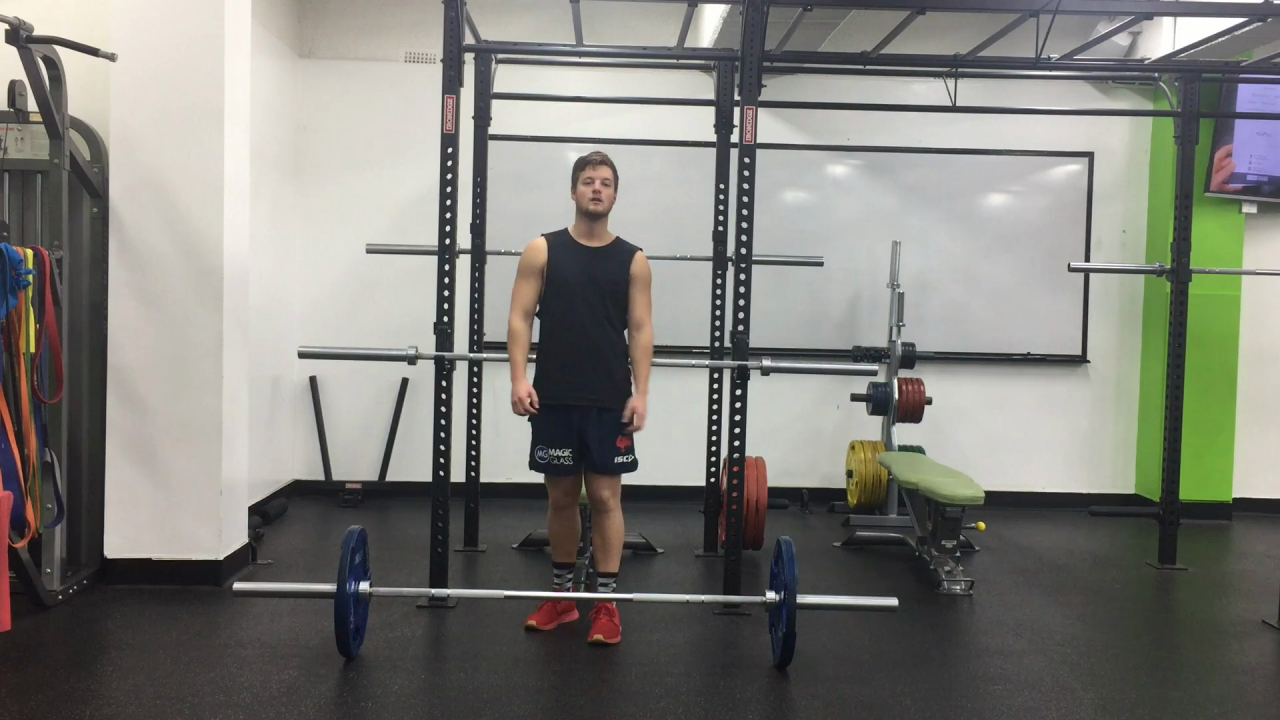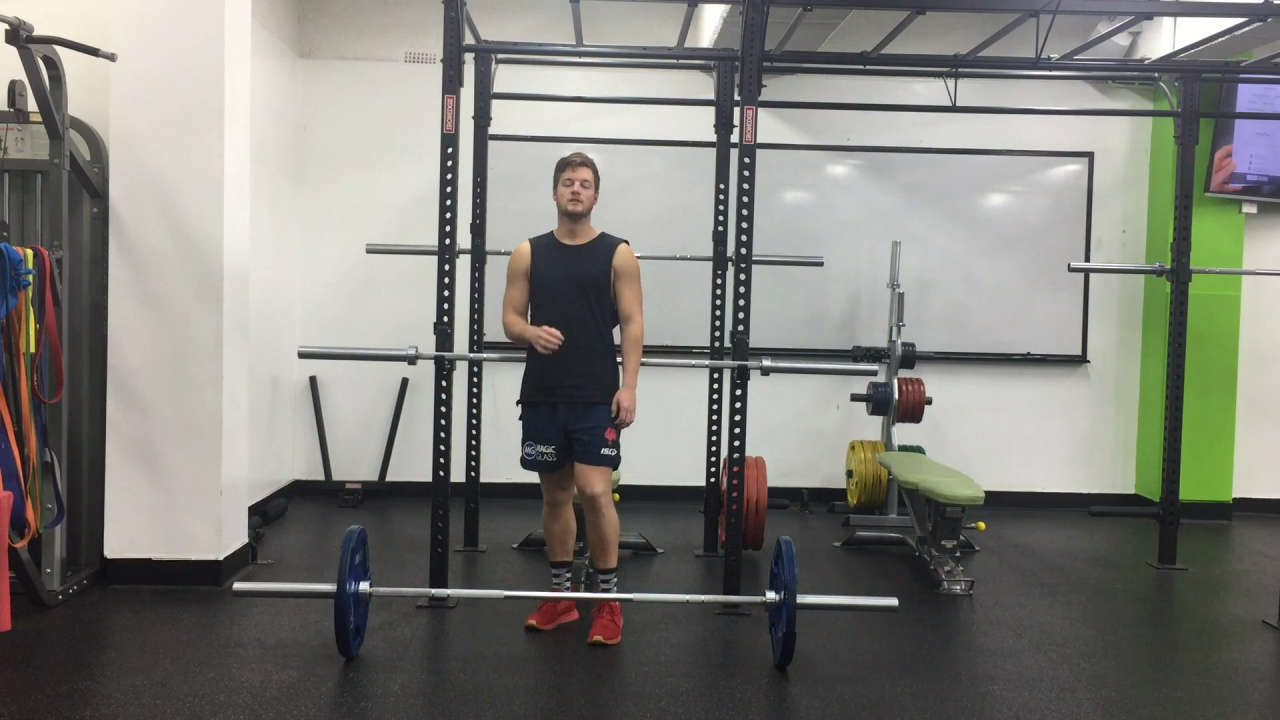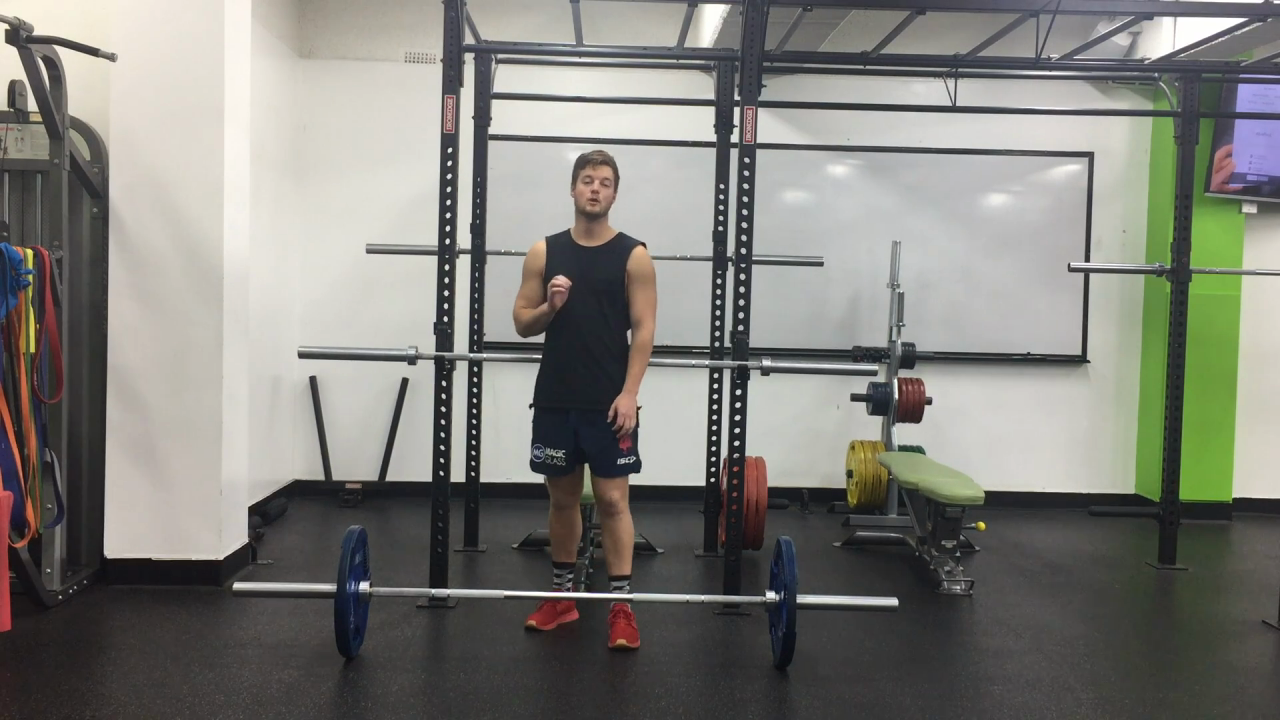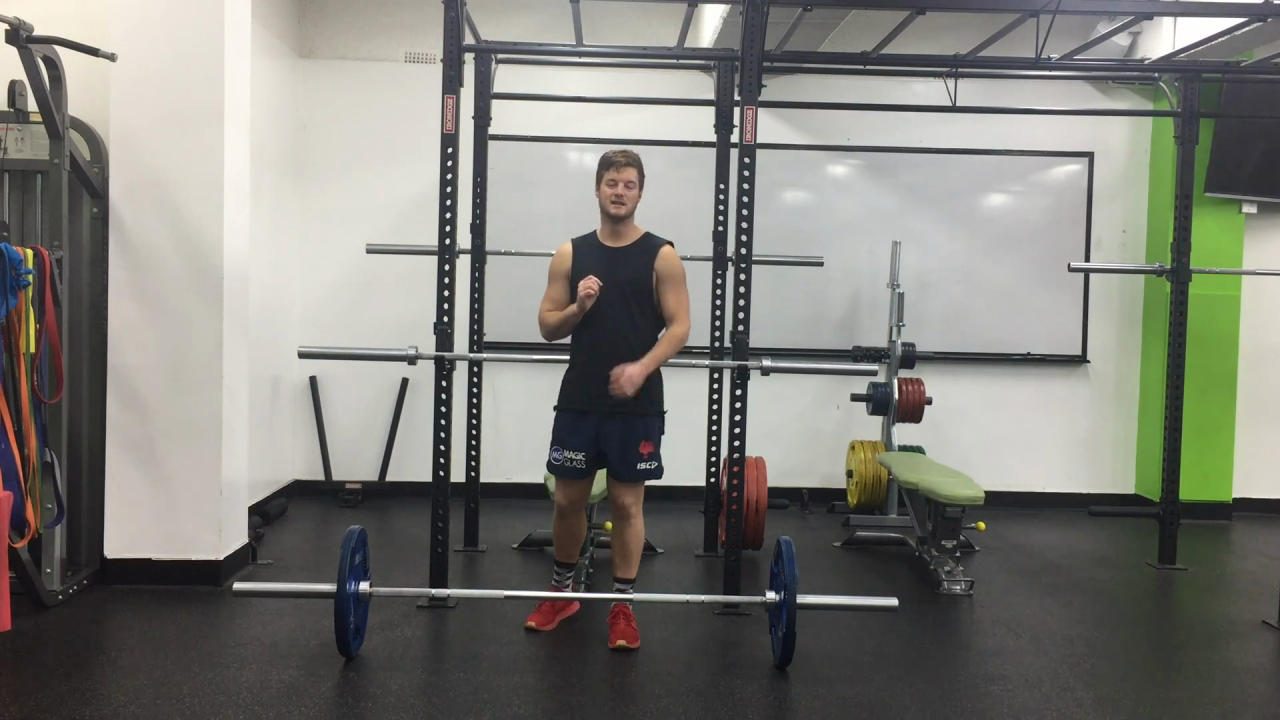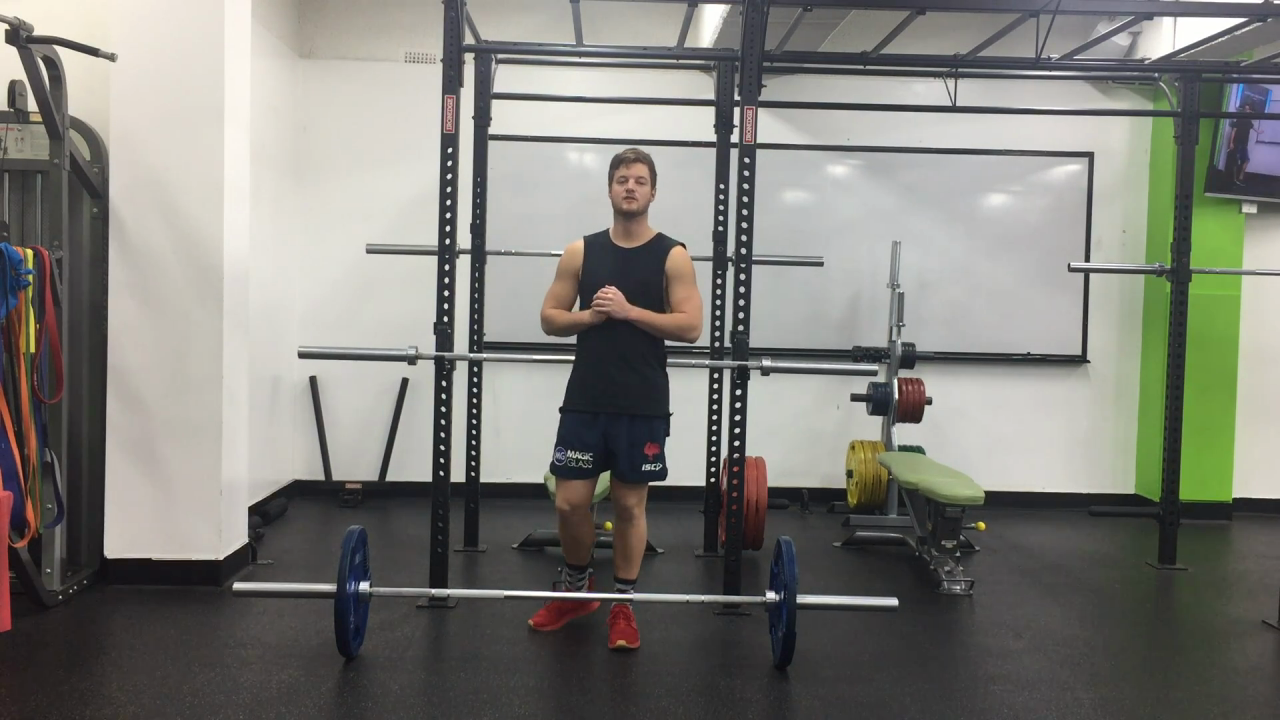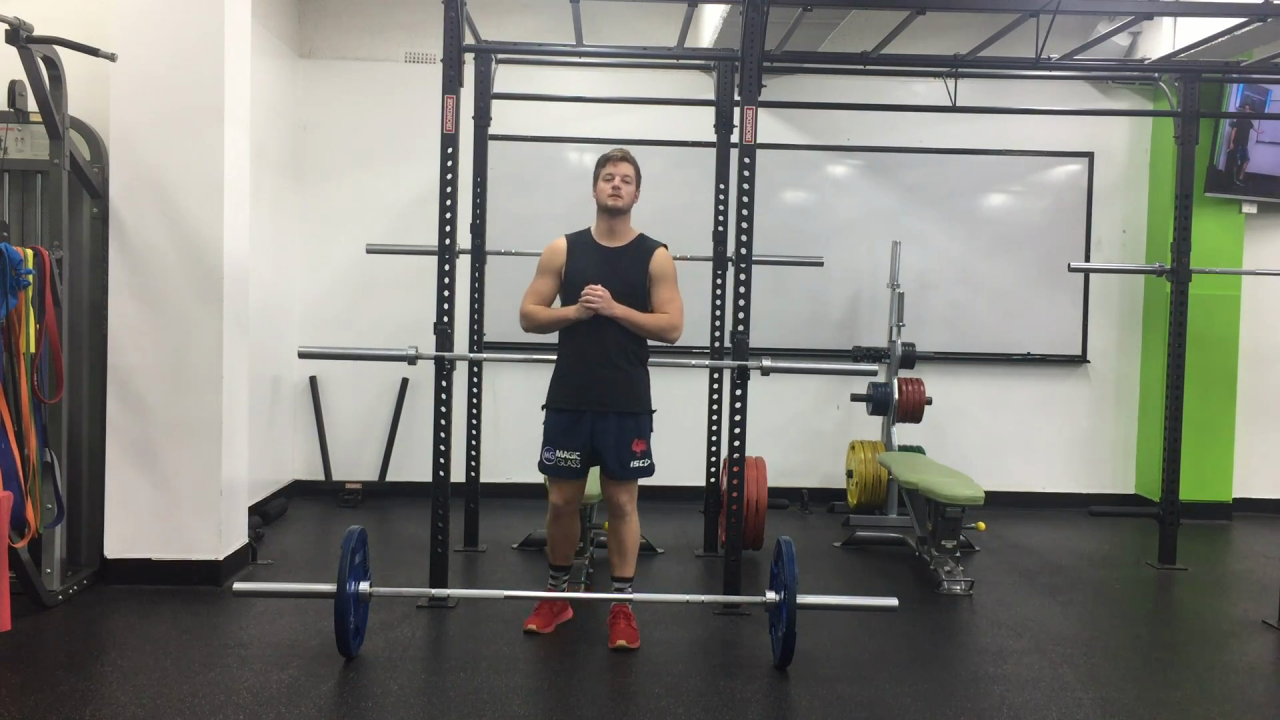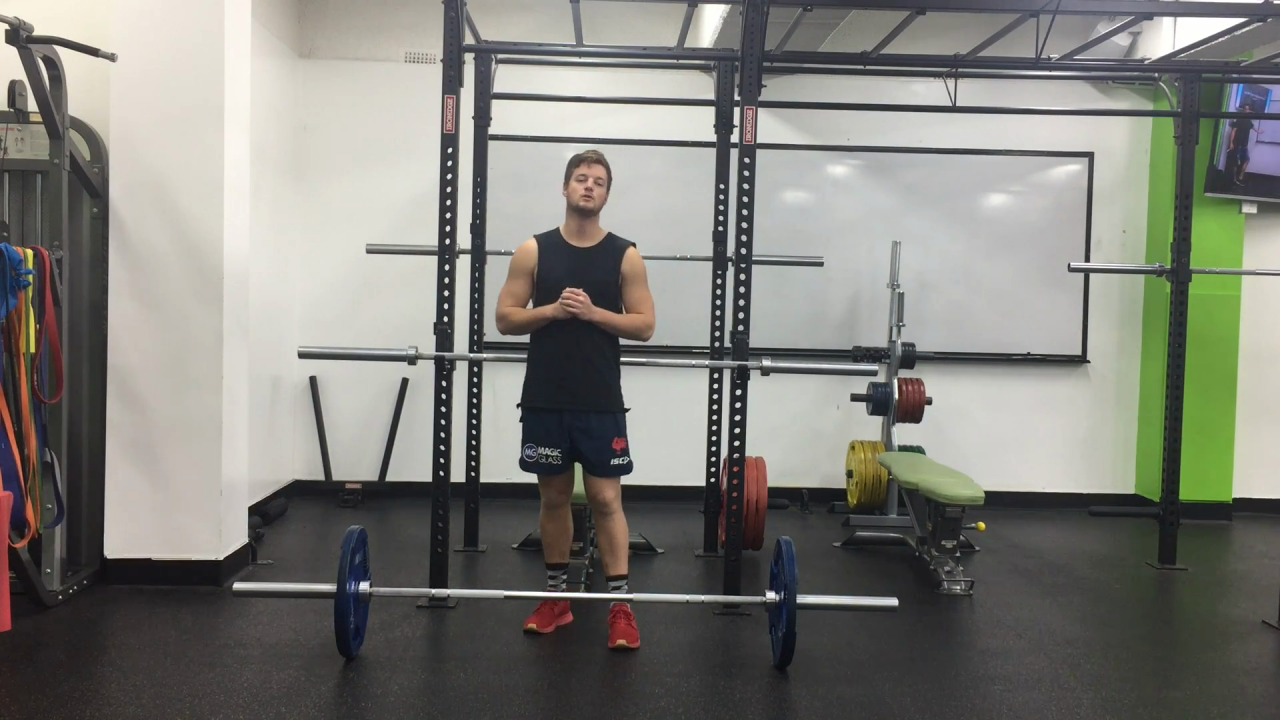
dt=0.5s
person 1, frame 1
left shoulder: (632, 260)
right shoulder: (542, 250)
left elbow: (641, 330)
right elbow: (520, 317)
left wrist: (639, 392)
right wrist: (519, 378)
left hip: (608, 400)
right hip: (554, 399)
left knee: (605, 498)
right knee: (561, 498)
left ankle: (606, 602)
right ankle: (562, 595)
person 1, frame 2
left shoulder: (617, 253)
right shoulder: (528, 253)
left elbow: (631, 323)
right elbow: (510, 316)
left wrist: (629, 386)
right wrist: (532, 333)
left hip: (596, 395)
right hip: (543, 394)
left knee: (595, 492)
right knee: (555, 494)
left ankle: (608, 599)
right ankle: (562, 595)
person 1, frame 3
left shoulder: (633, 255)
right shoulder: (544, 252)
left elbow: (643, 329)
right elbow: (522, 322)
left wrist: (629, 394)
right wrist: (549, 306)
left hip: (609, 402)
right hip: (555, 398)
left knee: (612, 499)
right knee: (562, 497)
left ankle: (621, 606)
right ankle: (562, 595)
person 1, frame 4
left shoulder: (661, 255)
right shoulder: (570, 254)
left elbow: (679, 326)
right elbow: (548, 326)
left wrist: (643, 367)
right wrist: (579, 306)
left hip: (637, 401)
right hip: (578, 398)
left knee: (626, 503)
right knee: (568, 500)
left ankle: (622, 606)
right ankle: (562, 591)
person 1, frame 5
left shoulder: (672, 255)
right shoulder: (581, 251)
left elbow: (690, 326)
right elbow: (549, 318)
left wrist: (629, 310)
right wrist: (591, 314)
left hip: (642, 403)
right hip: (585, 398)
left knee: (629, 505)
right knee: (569, 503)
left ankle: (622, 606)
right ankle: (576, 589)
person 1, frame 6
left shoulder: (655, 256)
right shoulder: (563, 249)
left elbow: (671, 327)
right elbow: (529, 315)
left wrist: (615, 308)
right wrist: (575, 311)
left hip: (626, 401)
right hip: (569, 397)
left knee: (621, 501)
right knee: (562, 501)
left ankle: (622, 606)
right ankle: (557, 595)
person 1, frame 7
left shoulder: (625, 255)
right shoulder: (533, 250)
left elbow: (645, 325)
right elbow: (505, 319)
left wrist: (594, 312)
right wrist: (552, 310)
left hip: (601, 400)
right hip: (544, 398)
left knee: (606, 499)
right knee: (554, 497)
left ankle: (620, 606)
right ankle: (557, 596)
